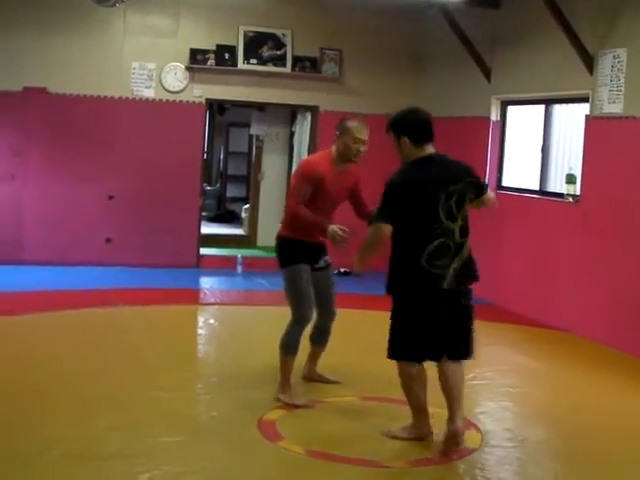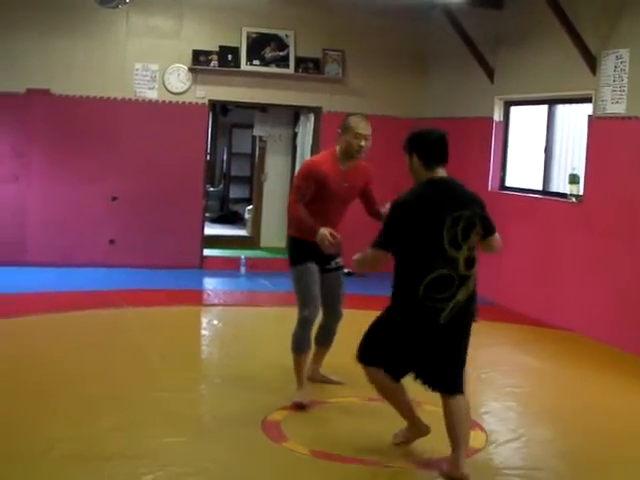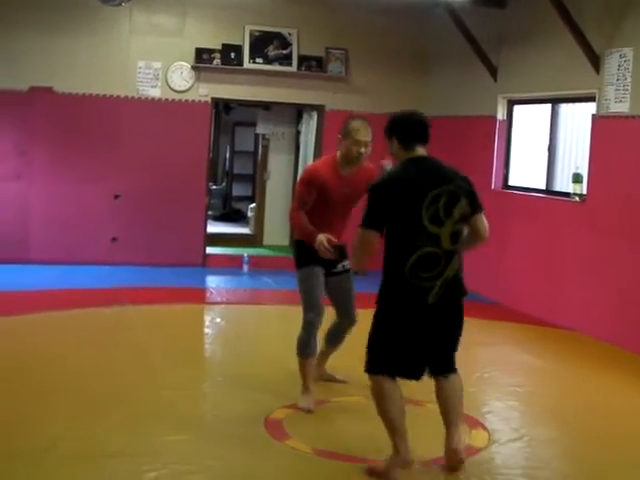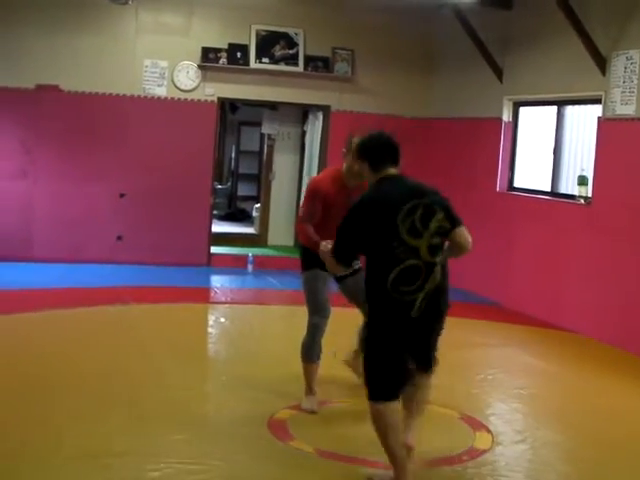
dt=0.2s
person 1, frame 1
left shoulder: (401, 182)
right shoulder: (460, 171)
left elbow: (380, 232)
right elbow: (489, 201)
left wrist: (362, 253)
left hip: (417, 283)
right hip: (457, 279)
left knee: (407, 356)
right knee: (450, 355)
left ankle: (421, 424)
right ankle: (456, 422)
person 1, frame 2
left shoulder: (408, 204)
right shoulder: (472, 200)
left elbow: (377, 258)
right elbow: (493, 245)
left wrist: (359, 262)
left hip: (414, 308)
right hip: (458, 310)
left knee: (373, 359)
right knee: (452, 387)
left ankle: (415, 422)
person 1, frame 3
left shoulder: (389, 184)
right shoulder: (459, 181)
left elbow: (366, 243)
right elbow: (482, 233)
left wrist: (355, 256)
left hip: (402, 293)
right hip: (448, 293)
left knee: (383, 373)
right knee: (444, 369)
right ankle: (455, 441)
person 1, frame 4
left shoulder: (364, 206)
right shoulder: (433, 197)
left elbow: (337, 266)
right elbow: (464, 244)
left wrist: (327, 251)
left hip: (389, 310)
right hip: (433, 305)
left knee: (383, 393)
right knee: (421, 367)
right ankle: (407, 431)
person 2, frame 1
left shoulder: (352, 174)
right shoulder: (312, 167)
left elbow: (362, 210)
right elbow: (294, 208)
right wrist: (327, 228)
left hip: (318, 248)
right hip: (293, 245)
left knee: (328, 313)
right knee: (303, 315)
left ankle: (311, 369)
right ankle: (284, 388)
person 2, frame 2
left shoulder: (363, 172)
right shoulder: (315, 166)
left elbow: (372, 209)
right elbow: (294, 206)
left wrist: (388, 214)
right wrist: (315, 230)
left hip: (331, 247)
right hip: (304, 245)
left knee: (334, 314)
right knee: (309, 314)
left ankle: (314, 369)
right ankle: (301, 387)
person 2, frame 3
left shoulder: (368, 174)
right shoulder: (316, 172)
right elbow: (296, 213)
right wrist: (315, 237)
left hip: (337, 249)
right hip: (309, 249)
left knee: (347, 317)
right knee: (313, 317)
left ankle: (320, 366)
right ankle: (306, 390)
person 2, frame 4
right shoulder: (321, 185)
right elbow: (304, 226)
right wrist: (319, 246)
right hip: (315, 256)
right knee: (318, 320)
left ankle: (355, 358)
right ankle: (310, 392)
